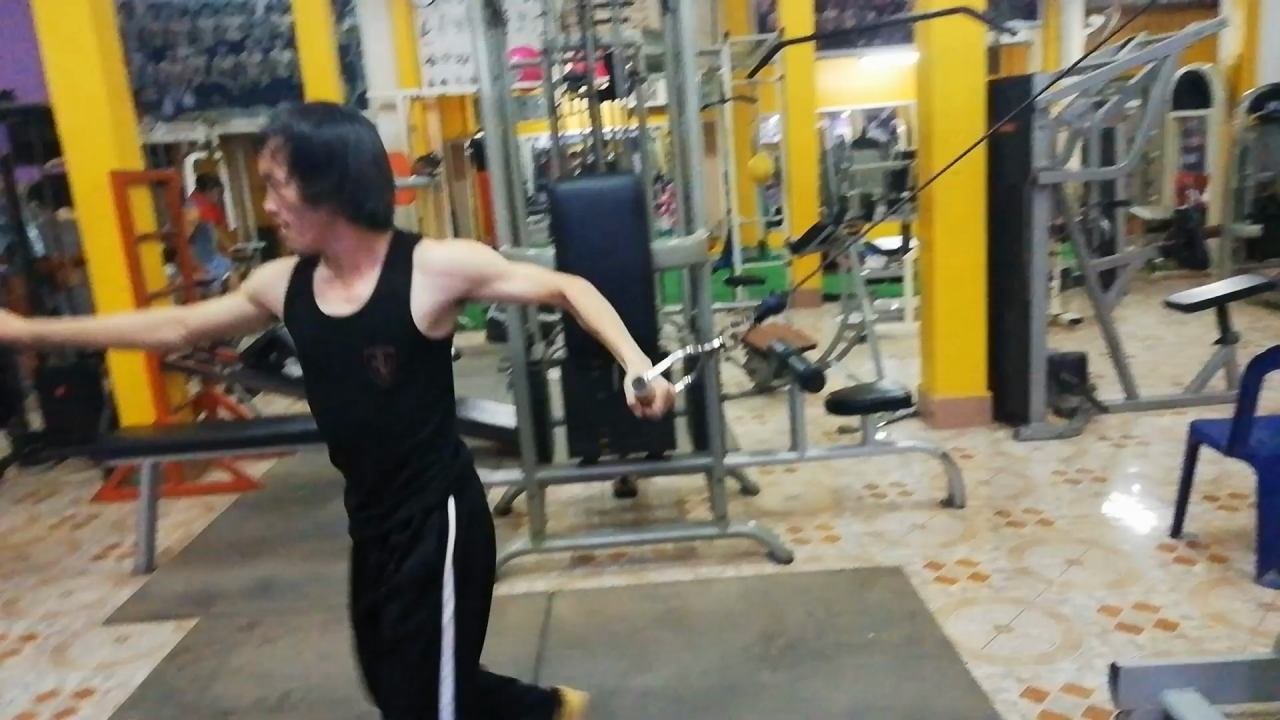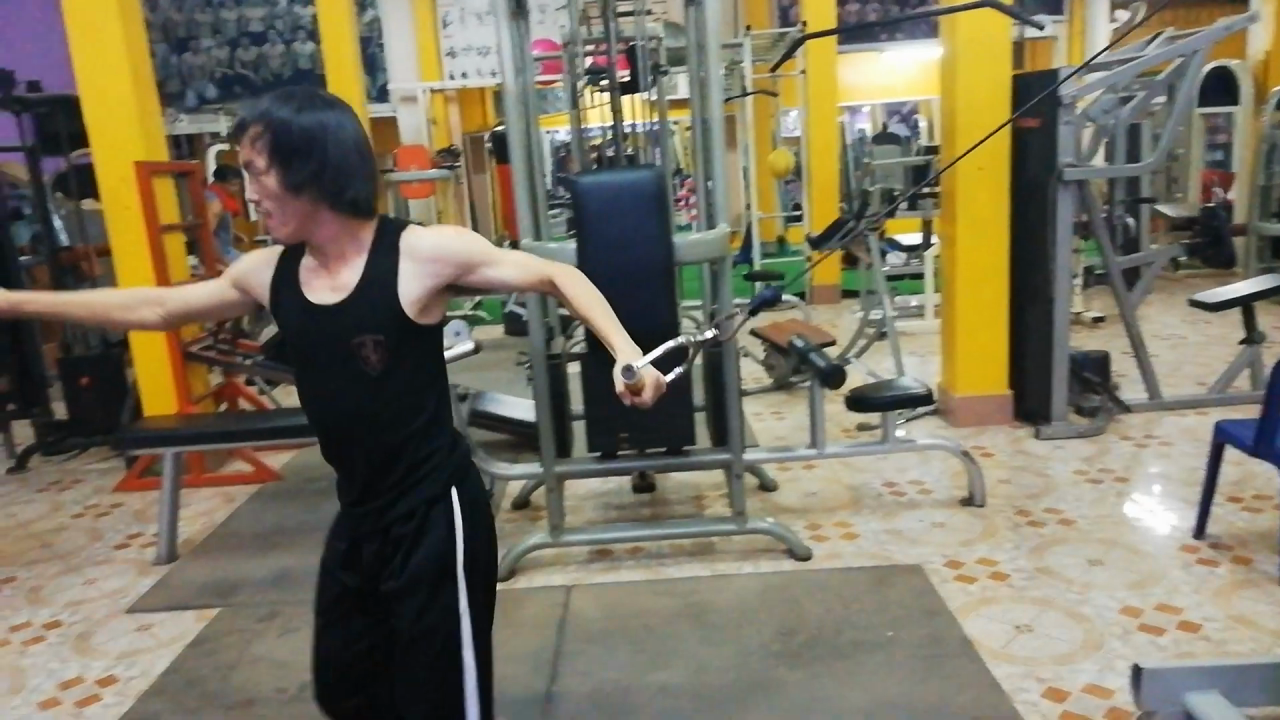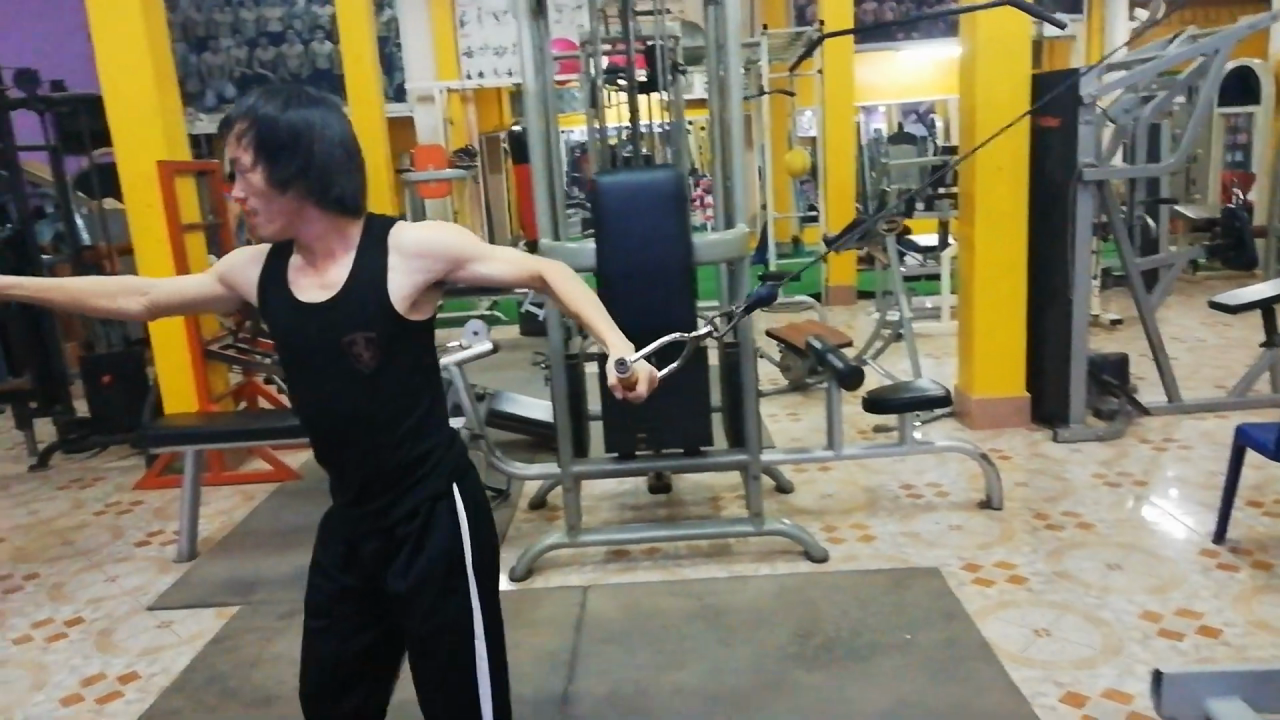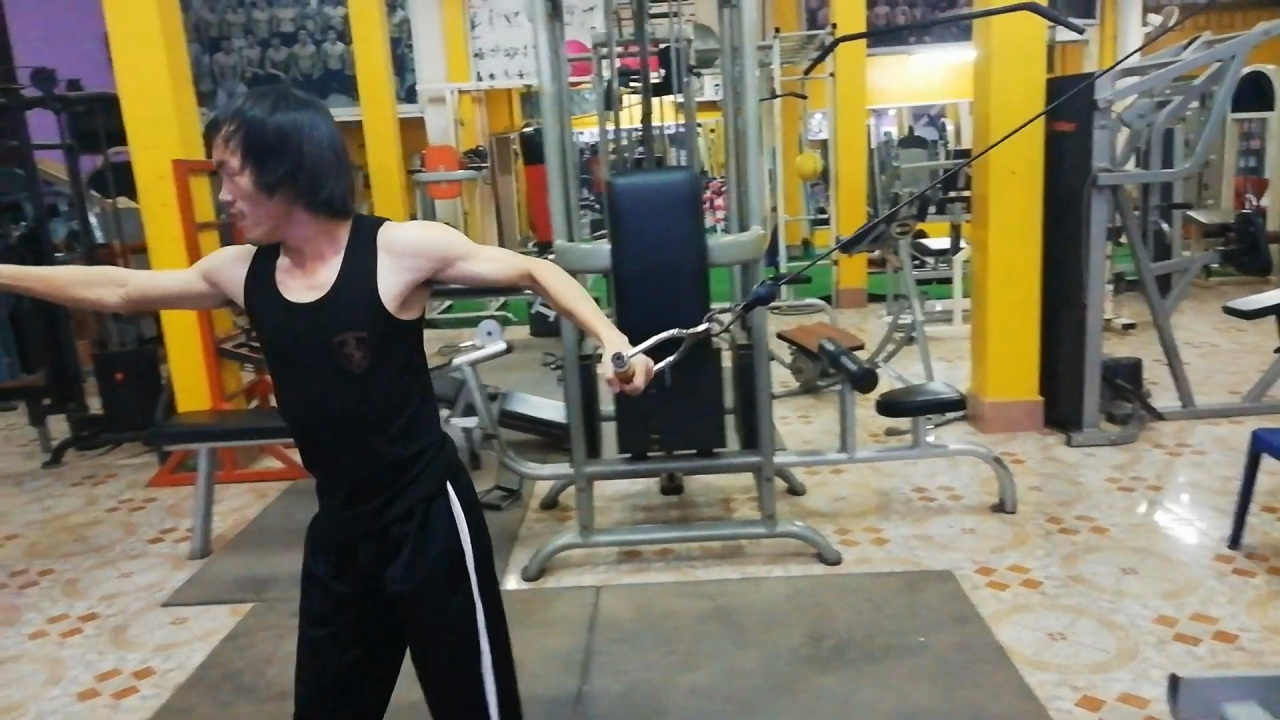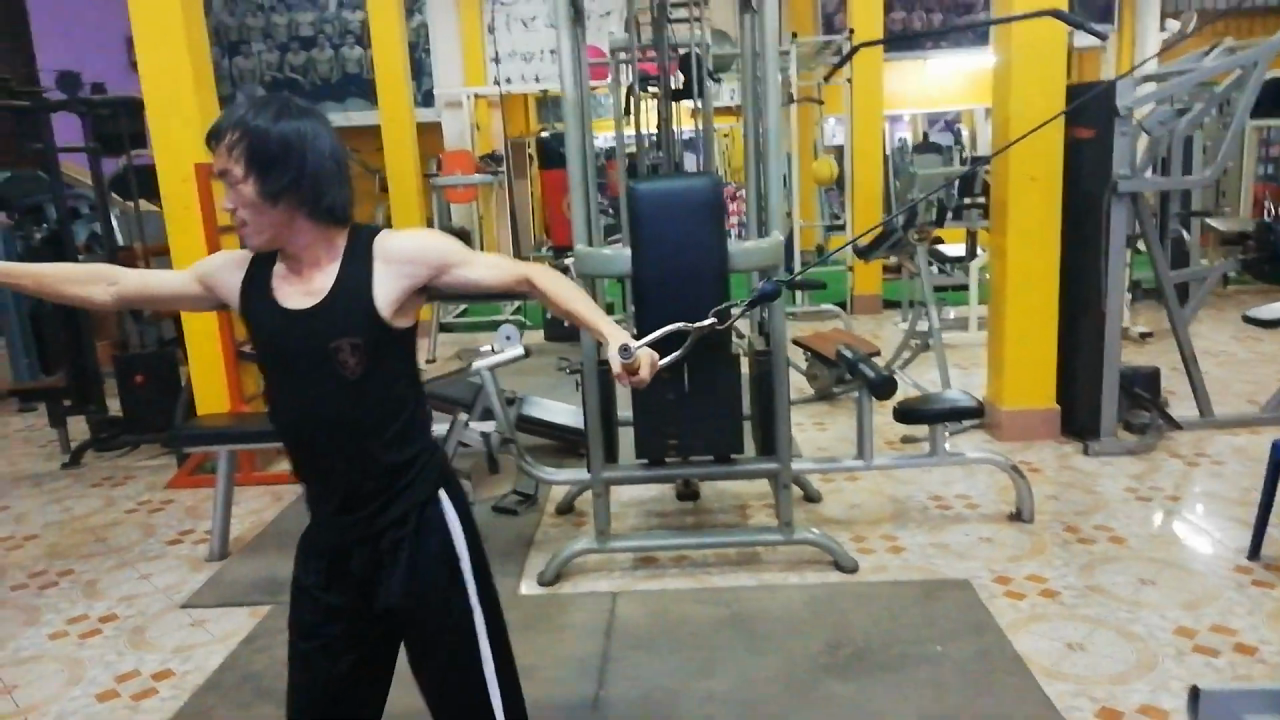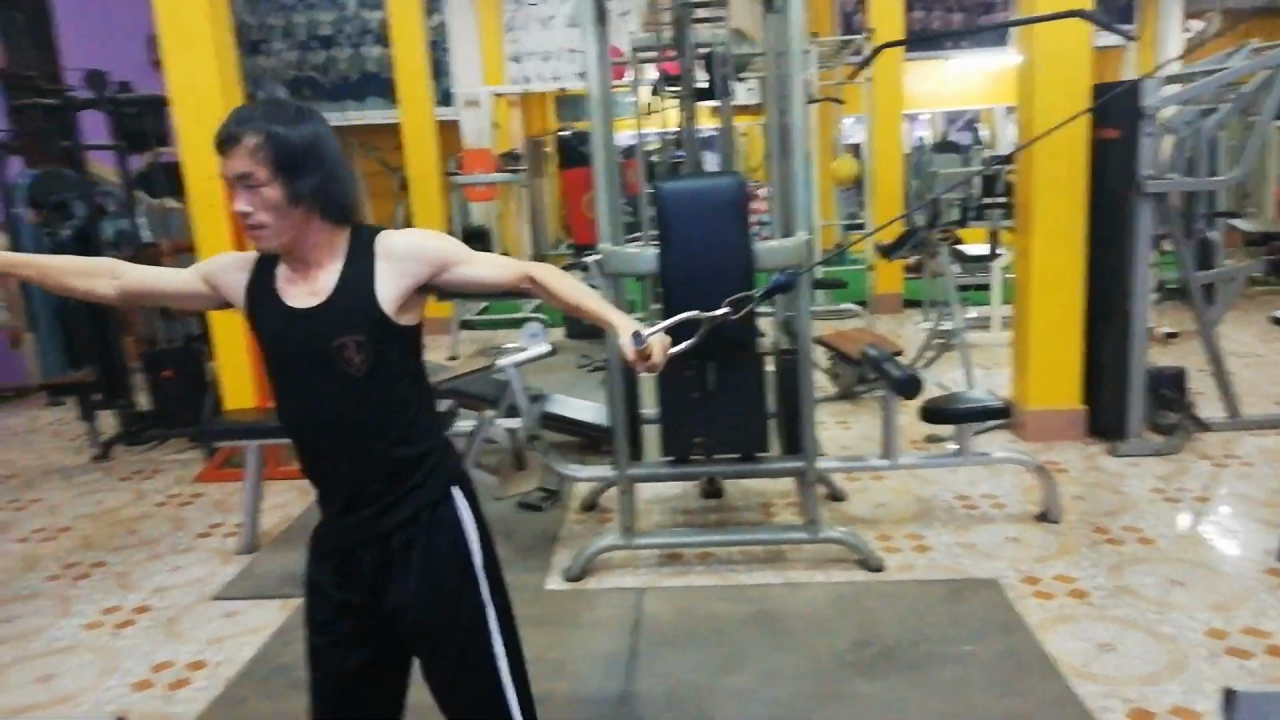
dt=0.1s
person 1, frame 1
left shoulder: (432, 267)
right shoulder: (283, 284)
left elbow: (565, 289)
right elbow: (176, 328)
left wrist: (634, 360)
left hip: (437, 522)
right hip: (372, 523)
person 1, frame 2
left shoulder: (422, 254)
right shoulder: (267, 272)
left elbow: (554, 276)
right elbow: (156, 308)
left wrist: (624, 349)
left hip: (436, 514)
right hip: (361, 519)
person 1, frame 3
left shoulder: (410, 250)
right shoulder: (256, 270)
left elbow: (542, 272)
right elbow: (139, 298)
left wrist: (615, 342)
left hip: (432, 515)
right hip: (350, 521)
person 1, frame 4
left shoulder: (400, 250)
right shoulder: (242, 271)
left elbow: (532, 272)
right elbow: (118, 289)
left wrist: (609, 337)
left hip: (427, 518)
right hip: (339, 528)
person 1, frame 5
left shoulder: (395, 258)
right shoulder: (237, 278)
left elbow: (527, 278)
right elbow: (110, 287)
left wrist: (610, 334)
left hip: (418, 526)
right hip: (331, 537)
person 1, frame 6
left shoulder: (398, 257)
right shoulder: (243, 278)
left elbow: (528, 276)
right elbow: (113, 280)
left wrist: (620, 323)
left hip: (430, 524)
right hip: (341, 536)
